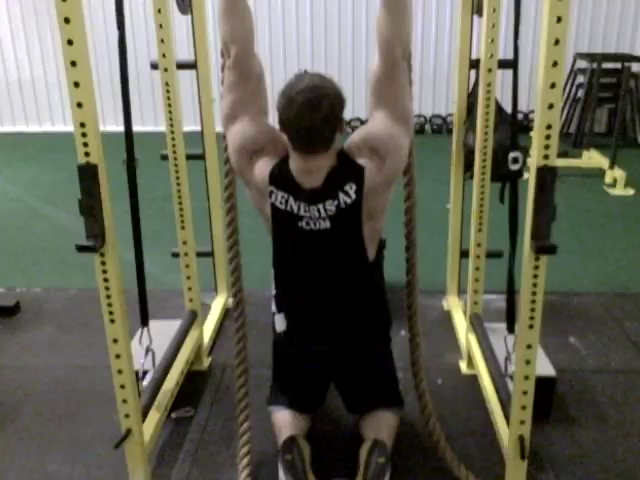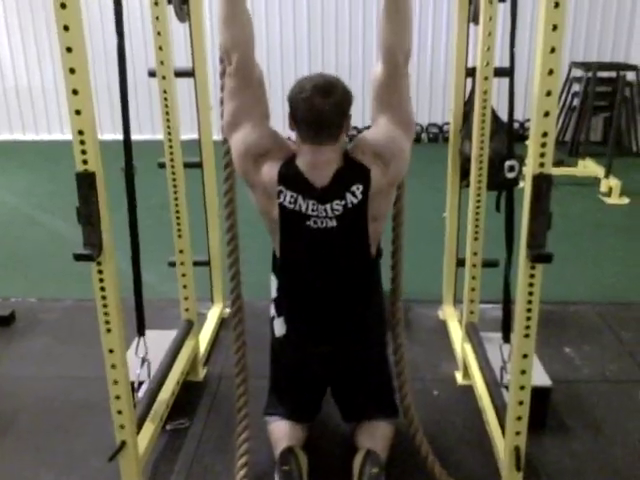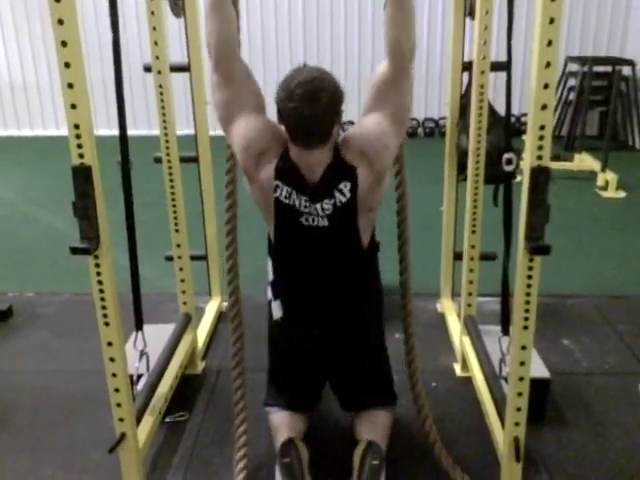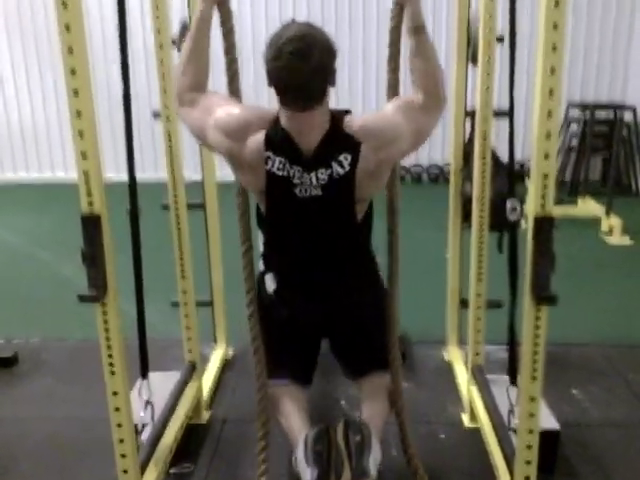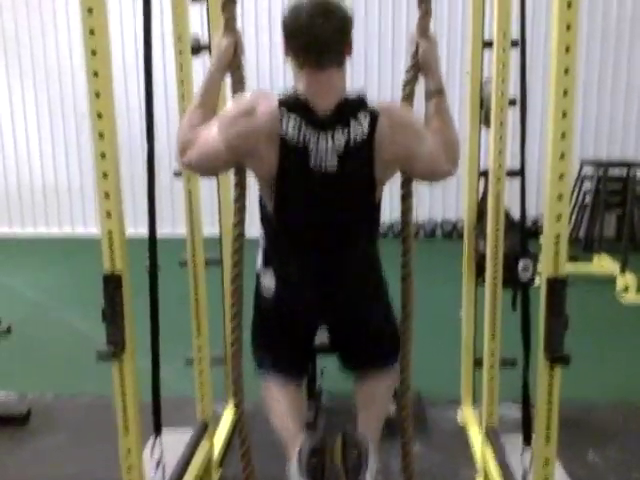
dt=0.5s
person 1, frame 1
left shoulder: (260, 169)
right shoulder: (372, 168)
left elbow: (239, 57)
right elbow: (393, 58)
left hip: (295, 328)
right hip: (362, 328)
left knee: (289, 403)
right knee: (380, 404)
person 1, frame 2
left shoulder: (265, 172)
right shoulder: (377, 170)
left elbow: (238, 62)
right elbow: (395, 63)
left hip: (294, 332)
right hip: (360, 333)
left knee: (285, 413)
right knee: (376, 414)
person 1, frame 3
left shoulder: (261, 160)
right shoulder: (367, 160)
left elbow: (225, 62)
right elbow: (398, 62)
left hip: (291, 318)
right hip: (357, 317)
left knee: (285, 402)
right knee: (374, 401)
person 1, frame 4
left shoulder: (245, 139)
right shoulder: (372, 141)
left elbow: (187, 97)
right elbow: (433, 100)
left hip: (284, 290)
right hip: (355, 288)
left knee: (284, 378)
right knee: (375, 370)
right ankle: (366, 435)
person 1, frame 5
left shoulder: (254, 117)
right shoulder: (389, 125)
left elbow: (188, 149)
right elbow: (447, 160)
left wrist: (217, 69)
right wrist: (433, 79)
left hip: (285, 281)
right hip: (357, 281)
left knee: (279, 367)
right knee: (378, 363)
